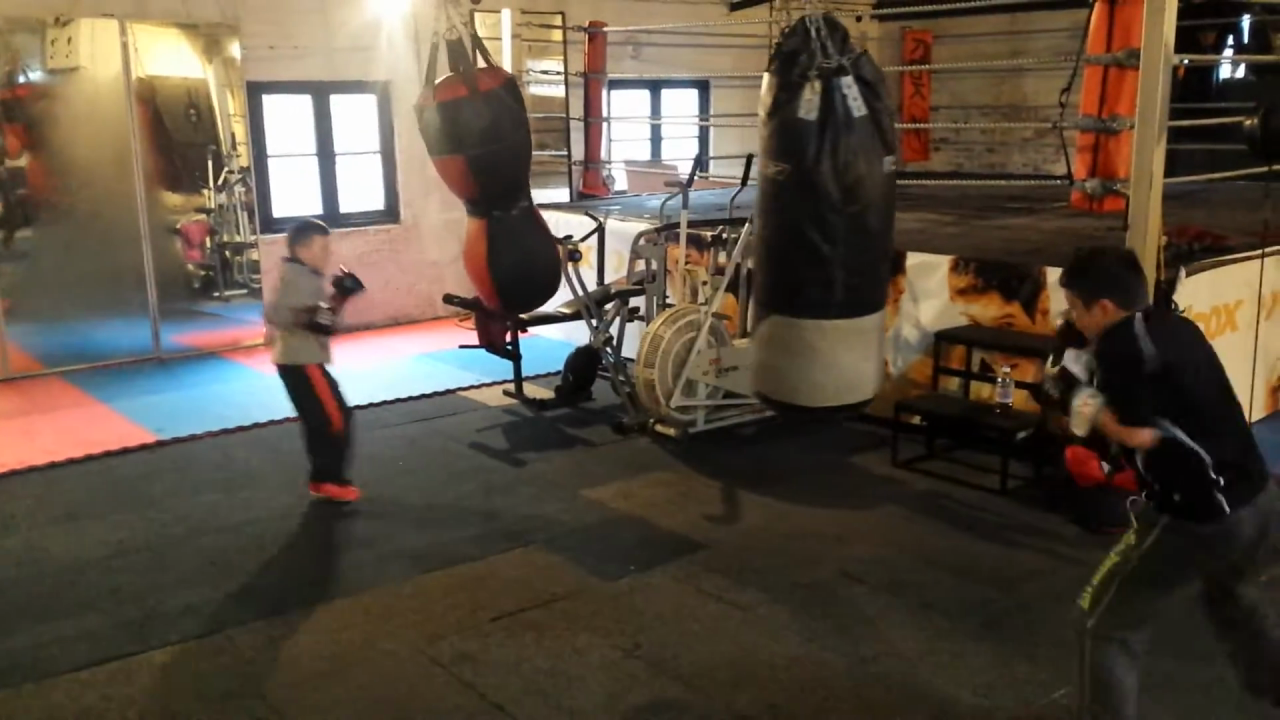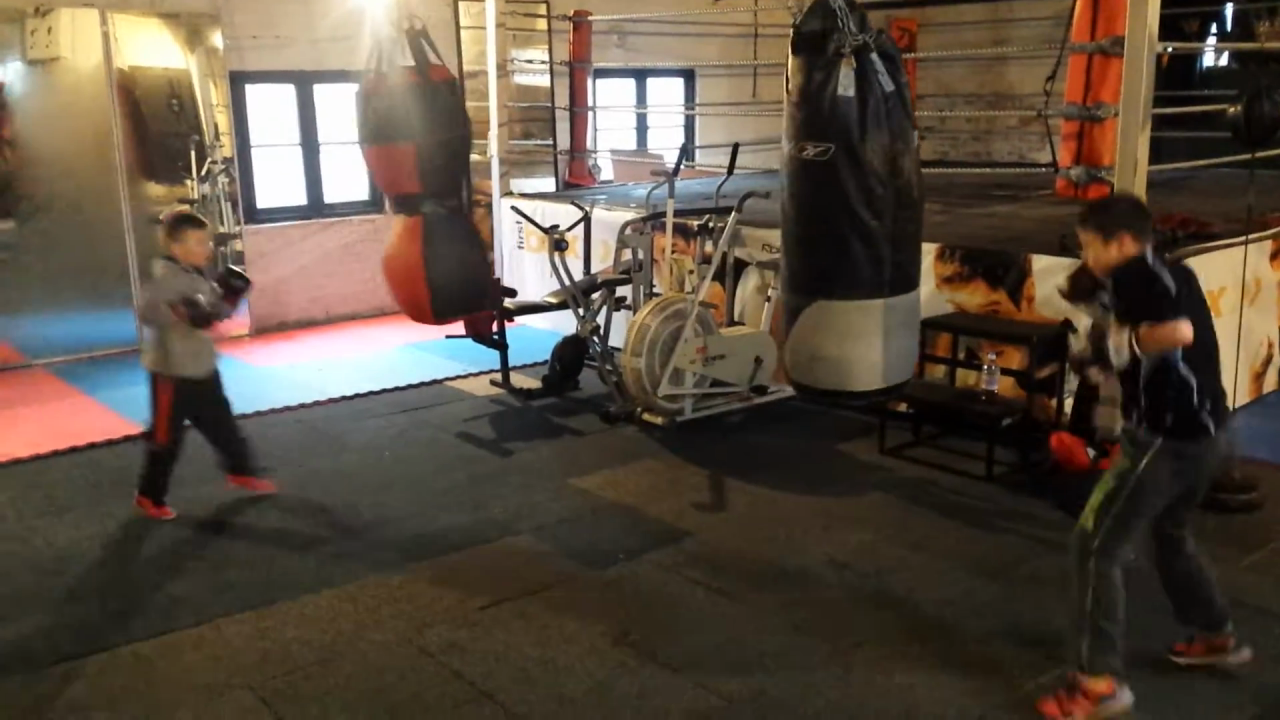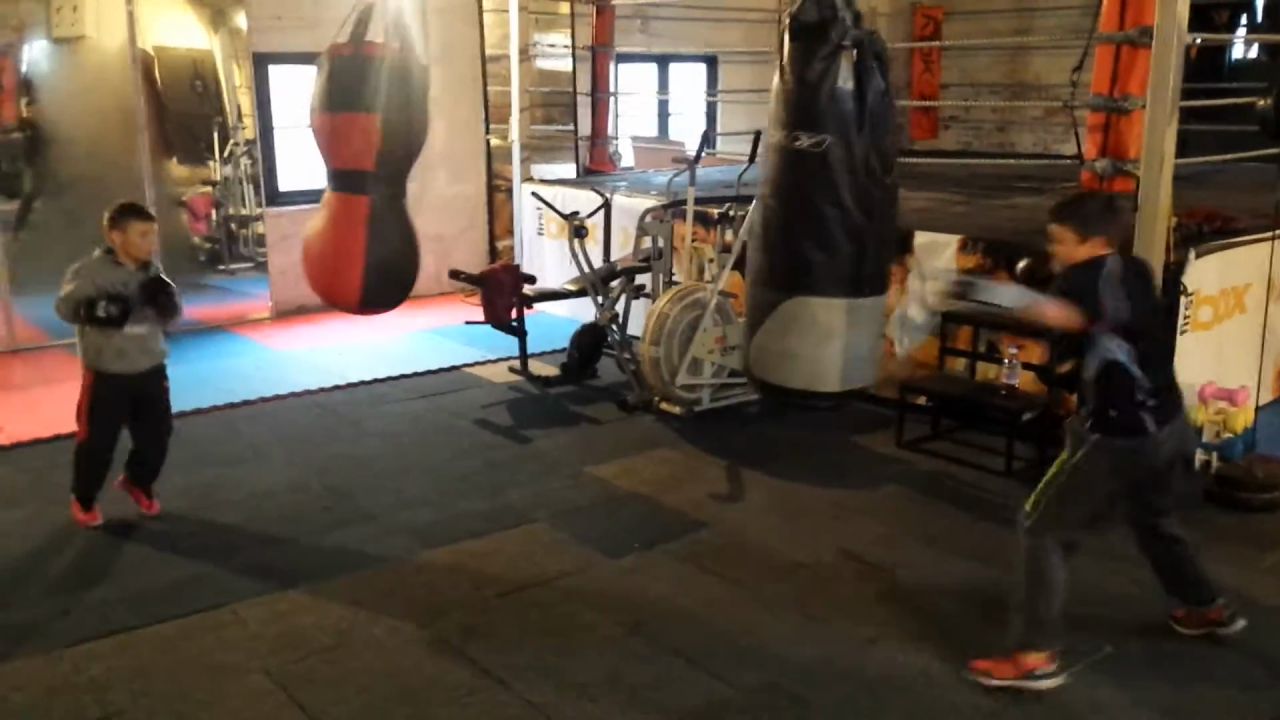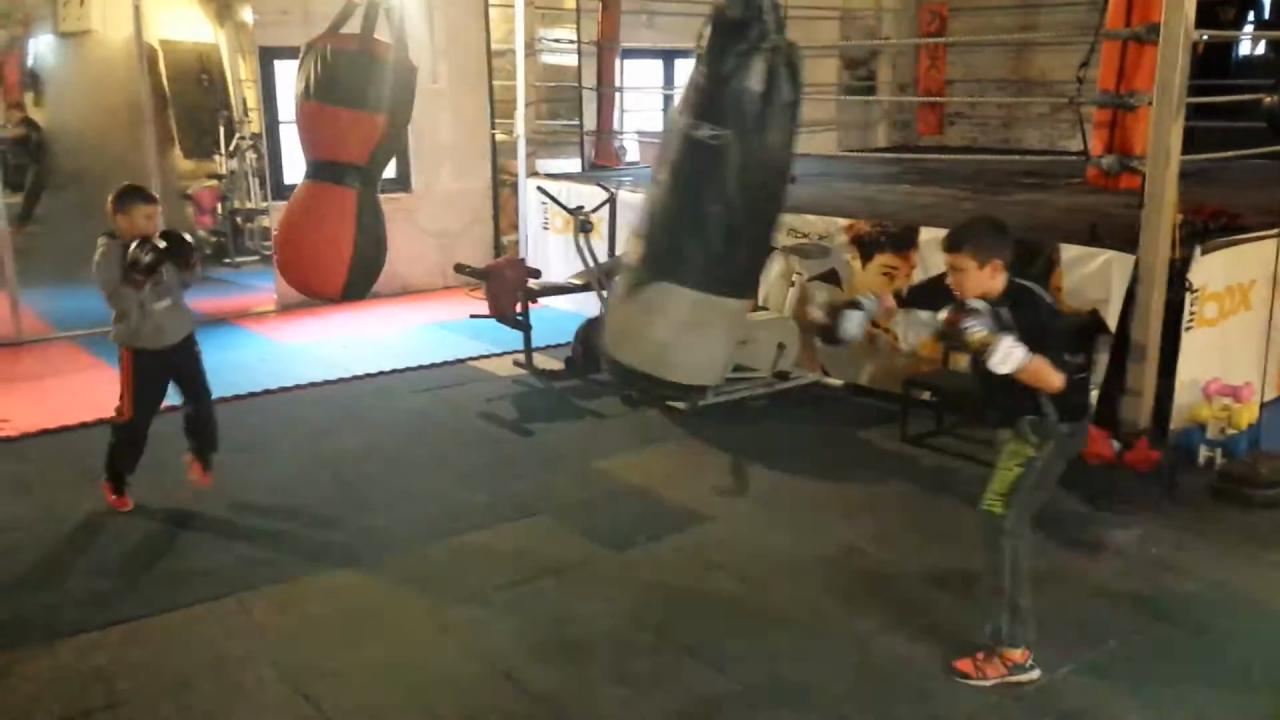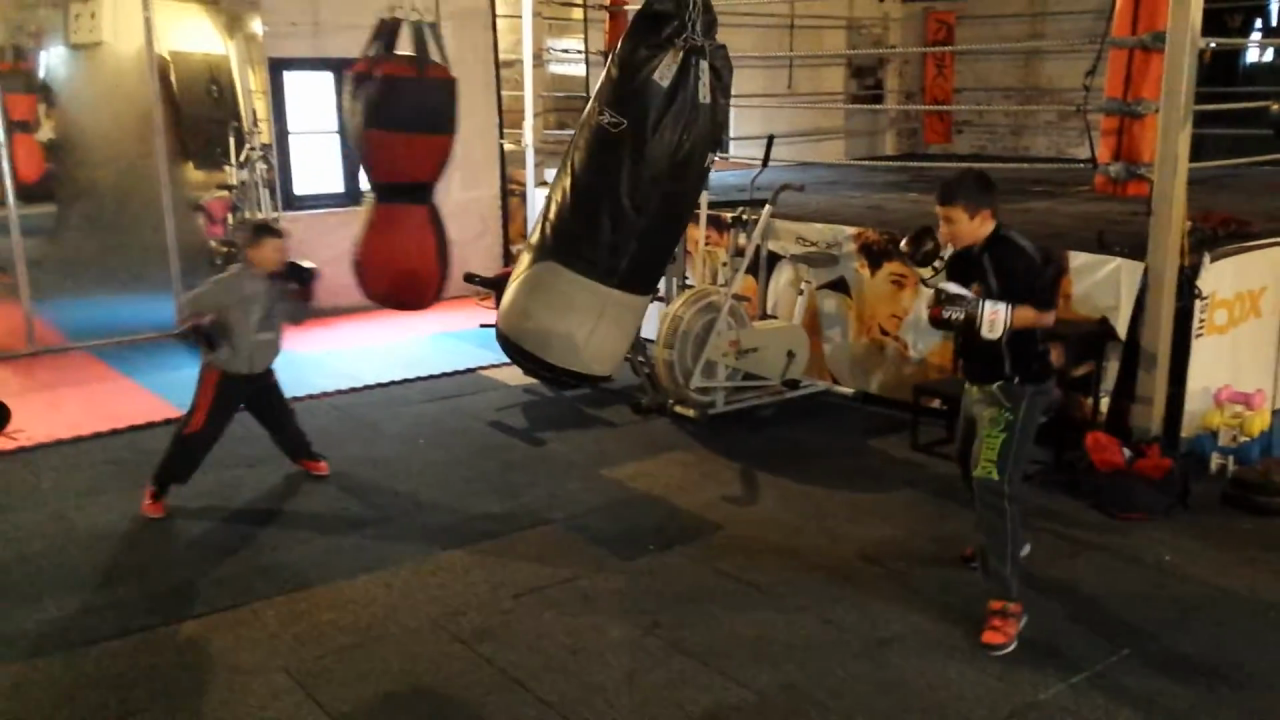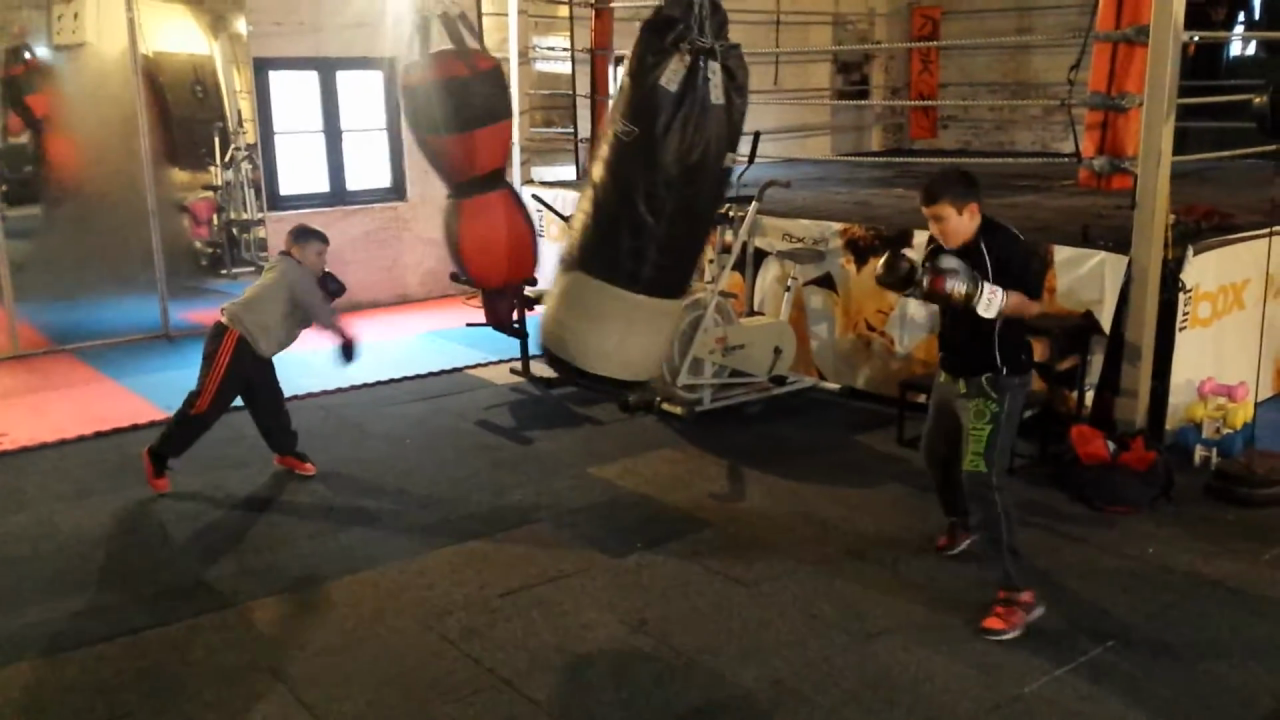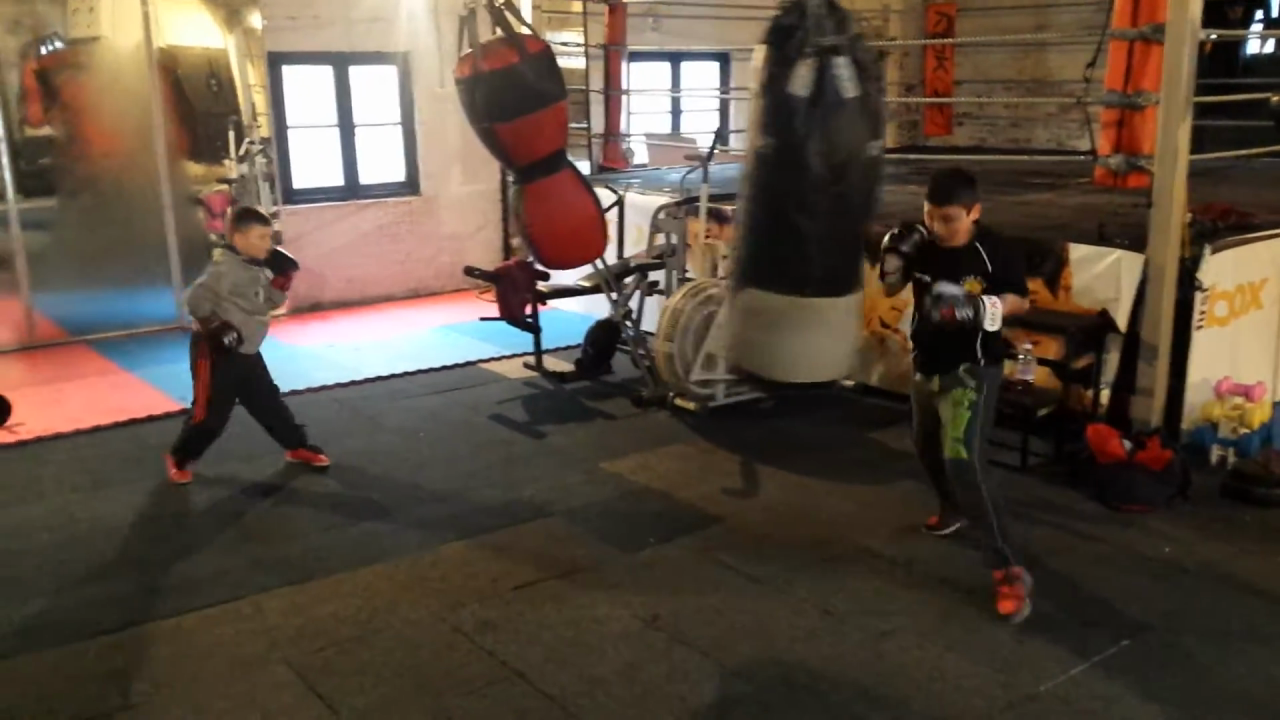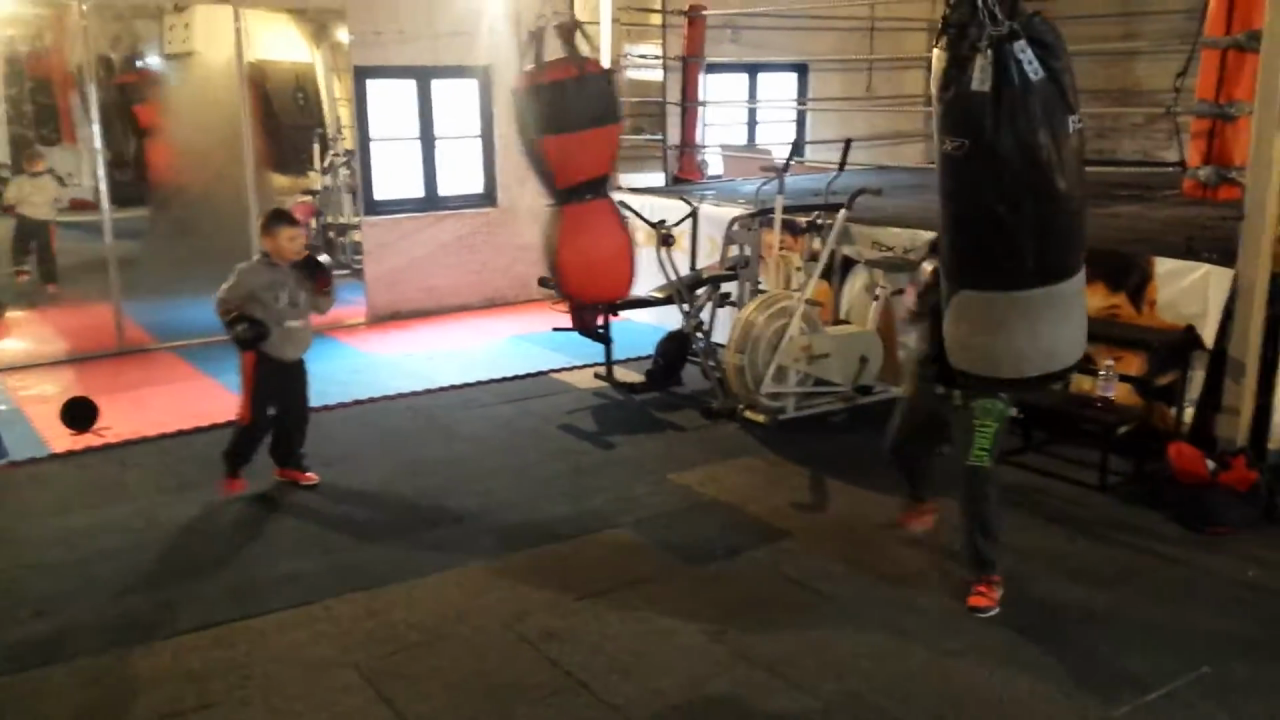
dt=0.4s
person 1, frame 1
left shoulder: (1119, 342)
right shoulder: (1174, 326)
left elbow: (1138, 433)
left wrist: (1083, 401)
right wrist: (1099, 386)
left hip: (1196, 517)
left knee: (1108, 628)
right knee: (1229, 595)
person 1, frame 2
left shoulder: (1136, 273)
right shoulder: (1170, 273)
left elbow: (1178, 332)
left wrist: (1120, 344)
right wrist: (1106, 332)
left hip: (1168, 437)
right hip: (1200, 432)
left knee: (1097, 547)
right knee: (1167, 533)
right ankle: (1216, 637)
person 1, frame 3
left shoulder: (1095, 274)
right shoulder: (1133, 273)
left elbow: (1063, 314)
left wrist: (996, 292)
left hip: (1116, 432)
right hip: (1164, 427)
left knee: (1043, 529)
right knee: (1152, 518)
left ankle: (1035, 656)
right ankle: (1208, 609)
person 1, frame 4
left shoulder: (1032, 305)
right shoulder: (958, 291)
left elbow: (1053, 381)
right elbow: (906, 298)
left wrist: (993, 342)
right wrist: (861, 310)
left hip: (1053, 423)
right hip: (1020, 417)
left knee: (1001, 517)
right knee: (1026, 490)
left ankle: (1012, 652)
person 1, frame 5
left shoulder: (1014, 254)
right shoulder: (966, 251)
left elbow: (1046, 314)
right elbow: (957, 297)
left wrist: (978, 312)
left hip: (1017, 385)
right hip: (980, 380)
left knee: (992, 482)
right knee: (969, 464)
left ankle: (1007, 605)
right ankle: (1005, 539)
person 1, frame 6
left shoulder: (1005, 244)
right shoulder: (942, 247)
left elbow: (1031, 304)
left wrist: (974, 291)
right wrist: (907, 277)
left hip: (995, 378)
right hip: (953, 372)
left knee: (980, 476)
right knee: (936, 453)
left ankle: (1017, 592)
right ankle: (962, 523)
person 1, frame 7
left shoulder: (993, 249)
right shoulder: (921, 241)
left elbow: (1020, 301)
right elbow: (891, 289)
left wrist: (975, 307)
right wrist: (893, 257)
left hip: (969, 370)
right hip: (925, 364)
left knee: (962, 461)
right knee: (928, 448)
left ankle: (1009, 571)
right ankle: (957, 509)
person 1, frame 8
right shoulder: (939, 264)
right elbow: (914, 314)
right wrist: (924, 295)
left hip: (982, 386)
right hip: (933, 376)
left knee: (977, 470)
right knee: (901, 447)
left ankle: (986, 573)
right ankle: (921, 498)
person 2, frame 1
left shoulder: (309, 279)
right shoulder: (297, 278)
left elbow: (322, 311)
right elbow: (274, 312)
right wrist: (307, 317)
left hip: (301, 361)
right hip: (302, 363)
left knee: (317, 421)
right knee: (336, 419)
left ankle: (322, 480)
right ankle: (329, 481)
person 2, frame 2
left shoulder: (198, 277)
right shoulder: (165, 277)
left elbow: (214, 312)
right elbow: (147, 311)
left wrist: (228, 299)
right wrist: (179, 311)
left hip: (203, 369)
right hip: (172, 374)
left knee: (223, 425)
right knee: (166, 438)
left ankle: (240, 472)
right ankle: (150, 496)
person 2, frame 3
left shoulder: (152, 272)
right shoulder: (90, 270)
left elbow: (164, 320)
right elbow: (65, 306)
left wrist: (166, 306)
right wrist: (88, 310)
left hip: (150, 371)
right hip: (105, 372)
left knee: (157, 433)
right knee: (96, 440)
left ankle: (138, 482)
right ankle: (84, 498)
person 2, frame 4
left shoulder: (158, 248)
right shoulder: (109, 256)
left elbow: (181, 281)
right elbow: (118, 299)
left wrist: (183, 263)
right wrist: (140, 273)
left hip: (181, 340)
right hip: (141, 350)
left knee: (200, 400)
right knee: (134, 418)
left ankle: (201, 454)
right ankle: (116, 480)
person 2, frame 5
left shoulder: (278, 283)
right shoulder: (236, 282)
left elbow: (295, 315)
right elbow: (192, 304)
left wrist: (303, 291)
right wrist: (200, 326)
left hip: (259, 370)
right hip: (224, 371)
left knee: (281, 415)
right knee: (199, 431)
left ankle: (304, 455)
right ankle: (158, 488)
person 2, frame 6
left shoulder: (293, 278)
right shoulder: (293, 274)
left elbow: (300, 318)
right elbow: (316, 307)
left wrist: (326, 295)
right wrist: (342, 335)
left hip: (256, 350)
right hip: (235, 341)
left knee: (271, 403)
right knee: (206, 406)
left ankle: (287, 453)
right ankle: (157, 457)
person 2, frame 7
left shoulder: (257, 267)
right shoulder: (225, 267)
left elbow: (273, 303)
right elbow: (195, 299)
left wrist: (282, 279)
right wrist: (215, 327)
left hip: (247, 349)
right hip: (216, 349)
left knee: (268, 400)
right knee: (211, 412)
left ankle: (297, 446)
right ankle: (180, 458)
person 2, frame 8
left shoulder: (303, 271)
right shoulder: (251, 273)
left elbow: (322, 307)
right elbow: (224, 301)
left wrist: (323, 284)
right wrist: (235, 322)
left hip: (293, 359)
right hip: (262, 358)
left knee: (296, 415)
right knee: (254, 418)
left ankle: (289, 465)
right ankle: (233, 468)
